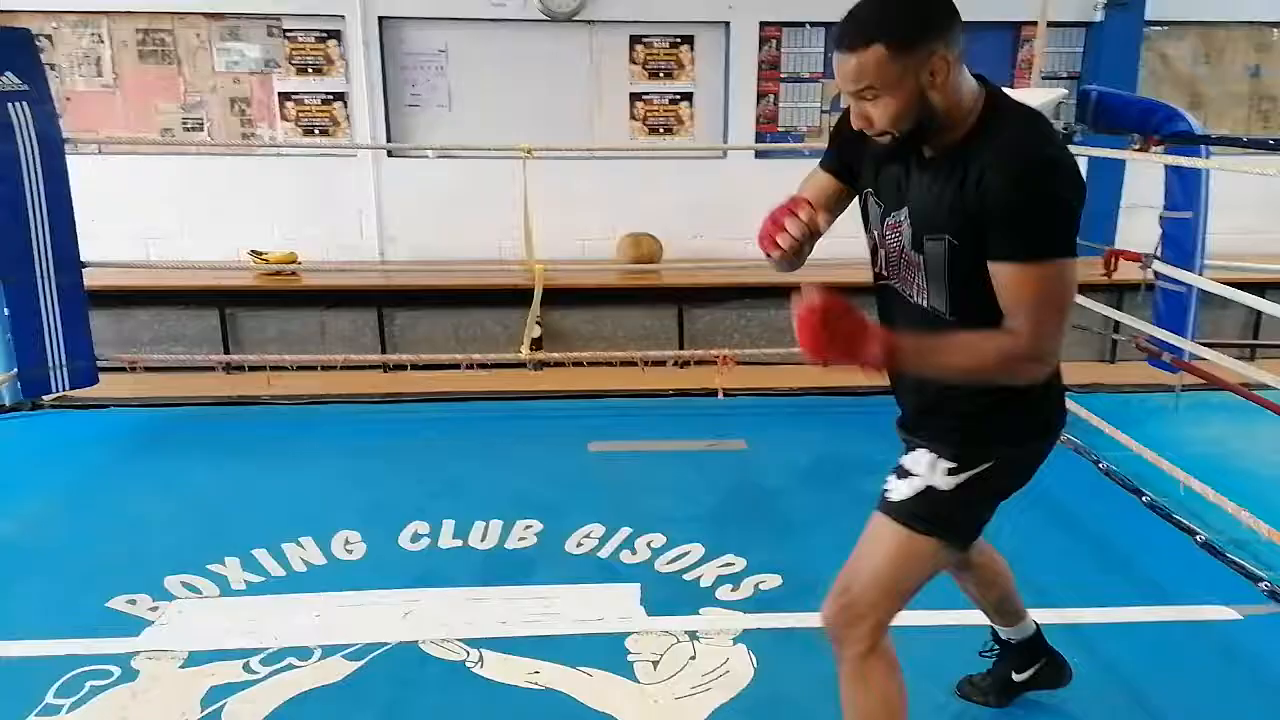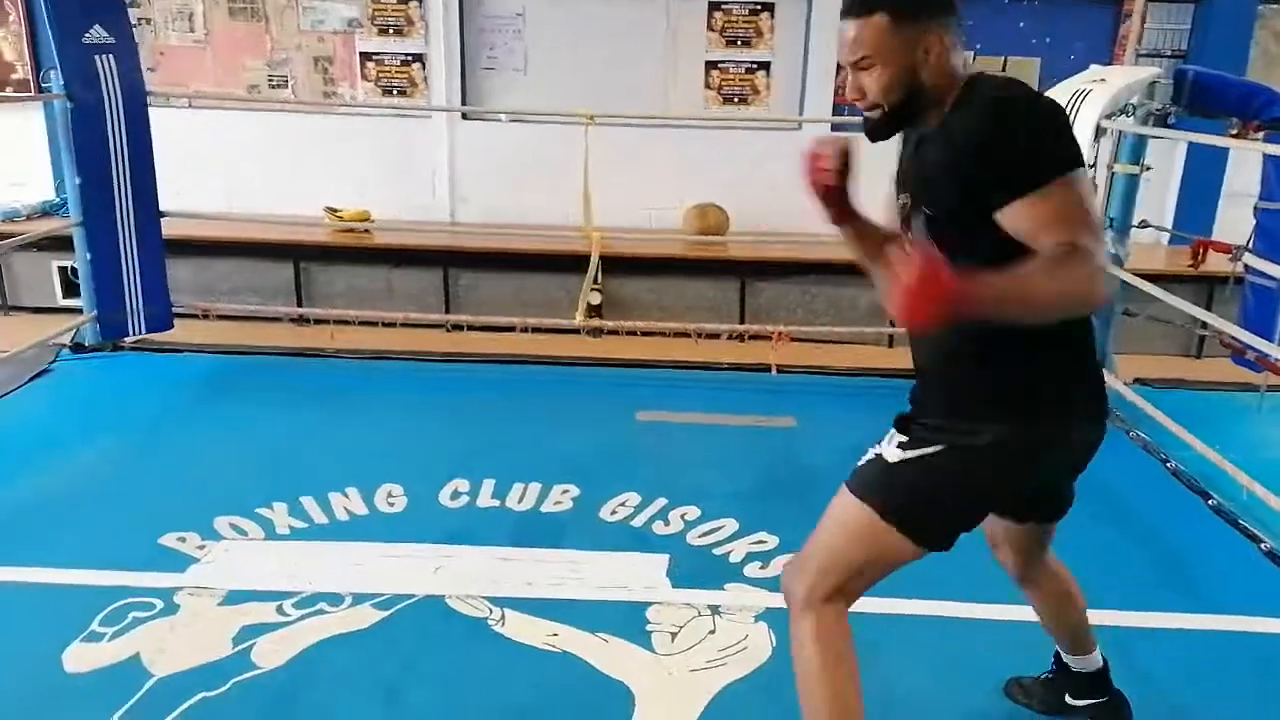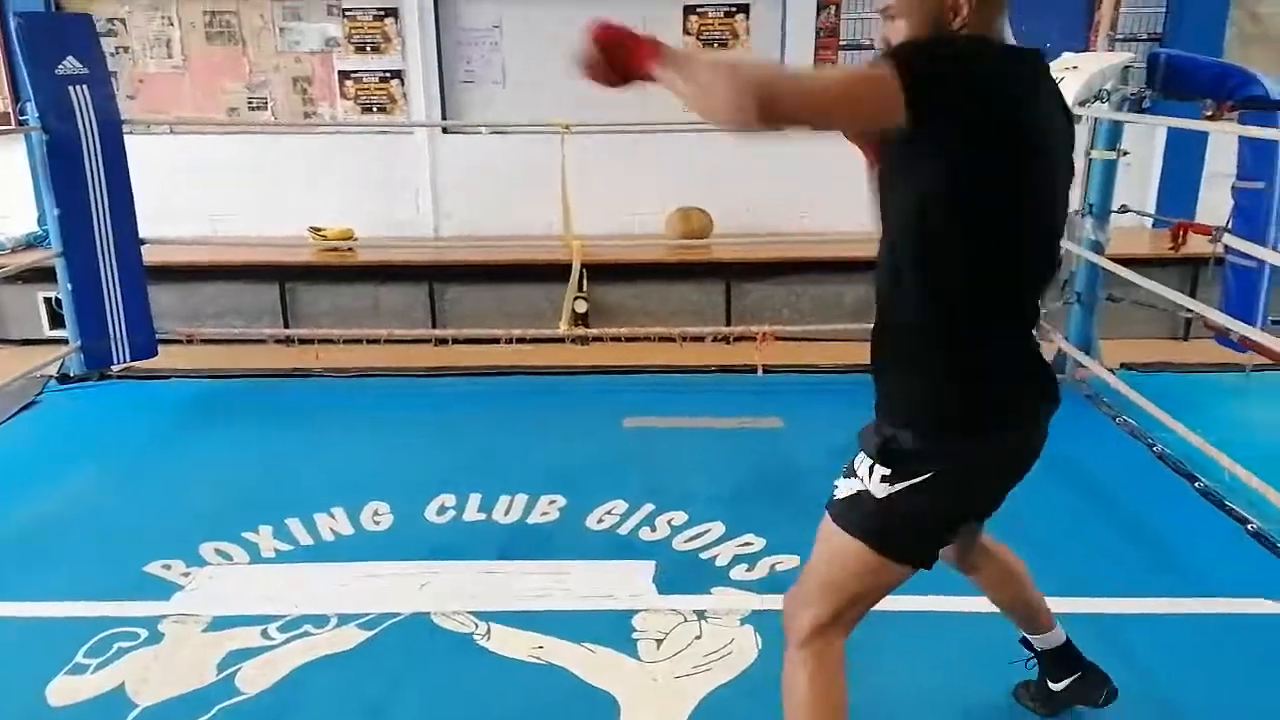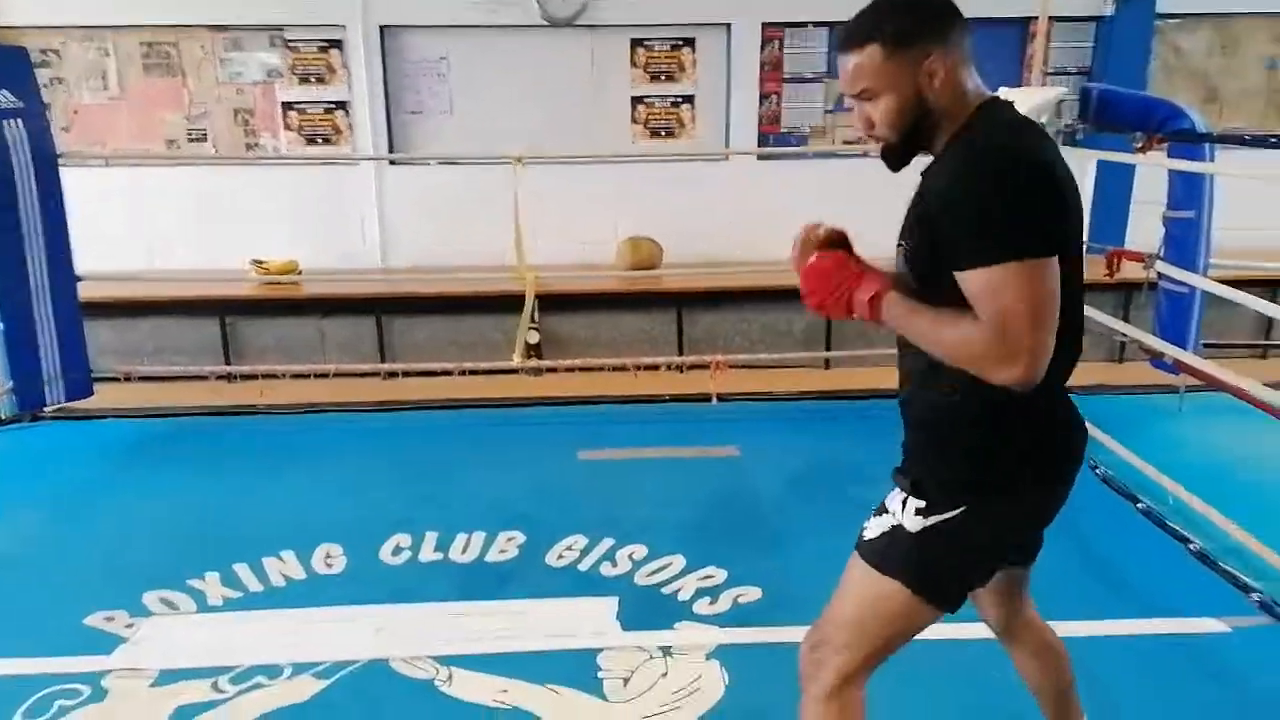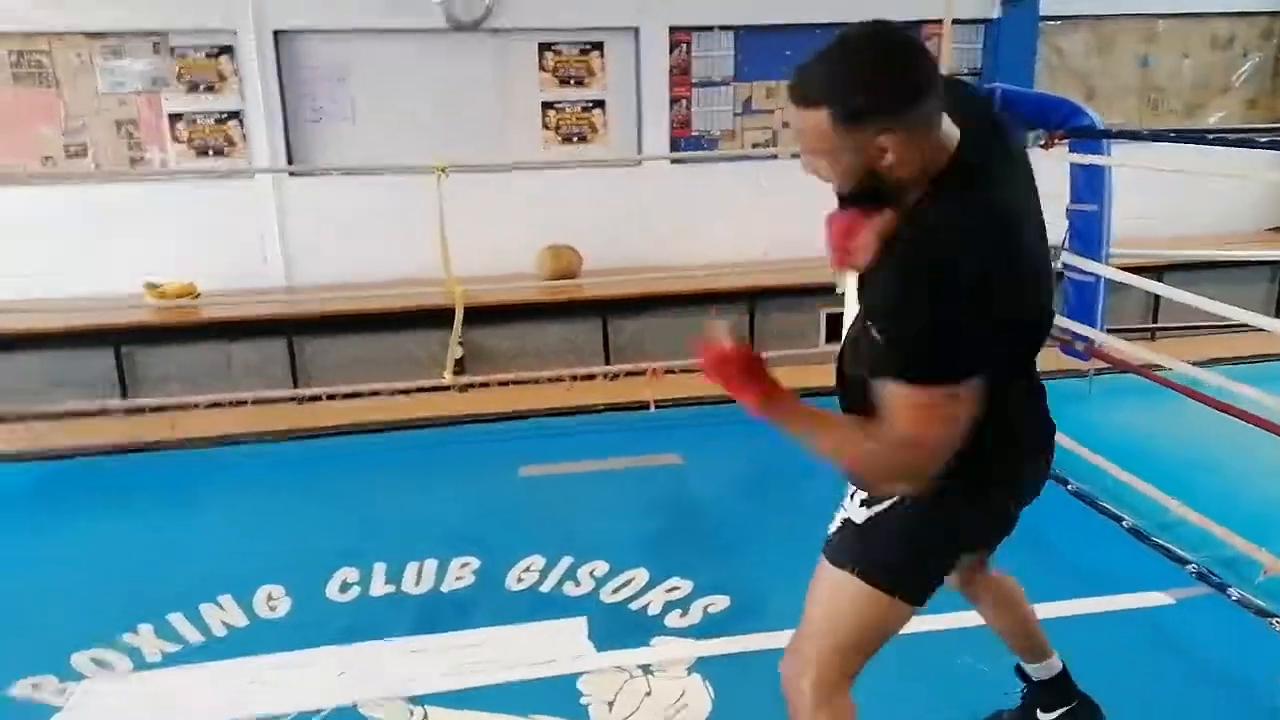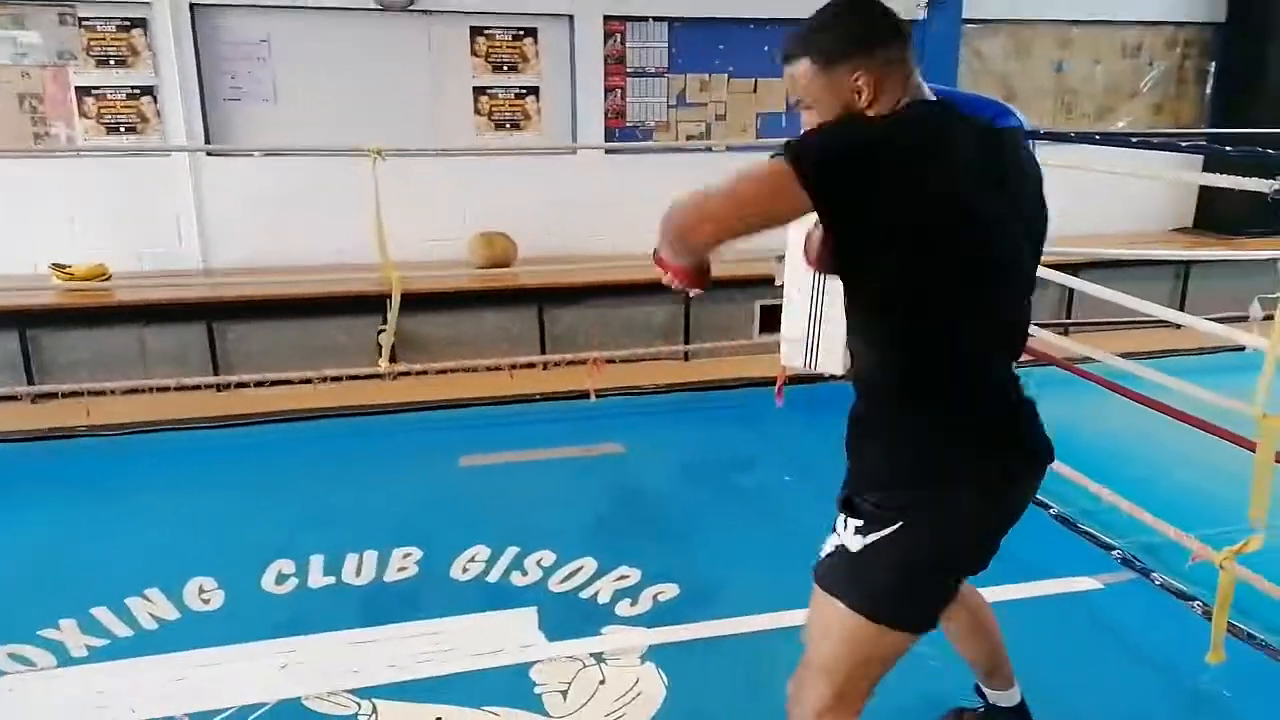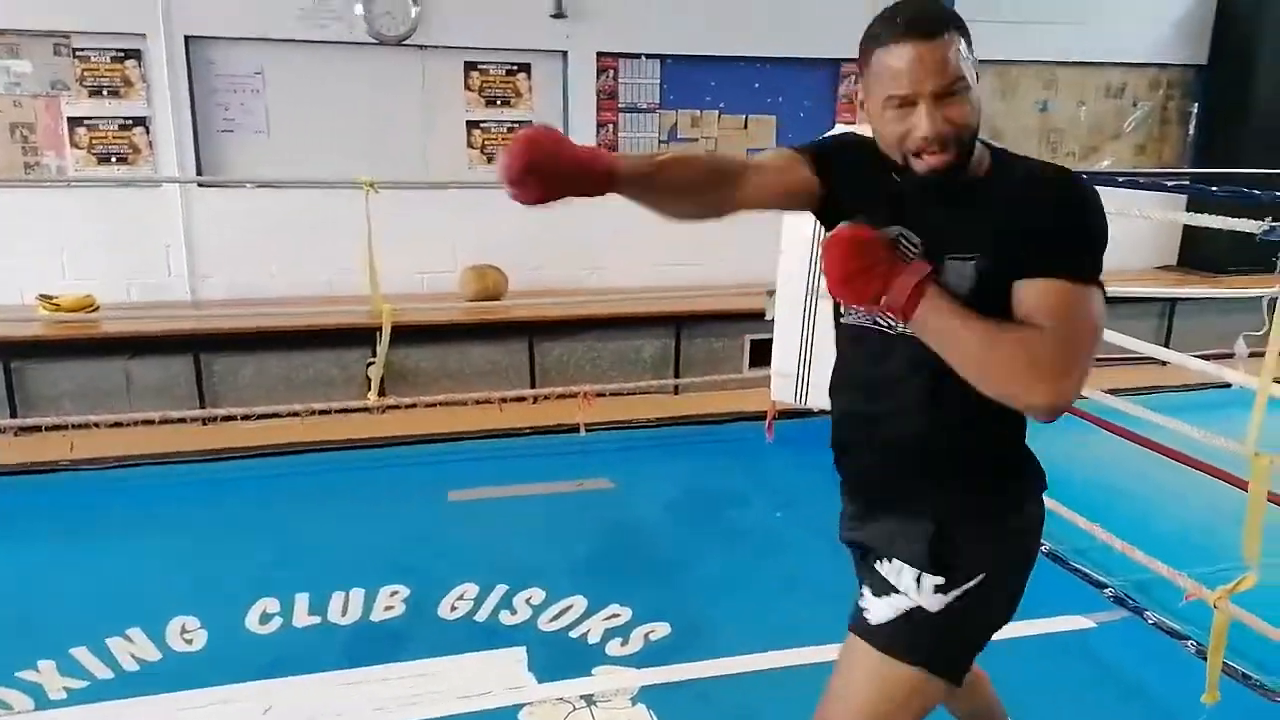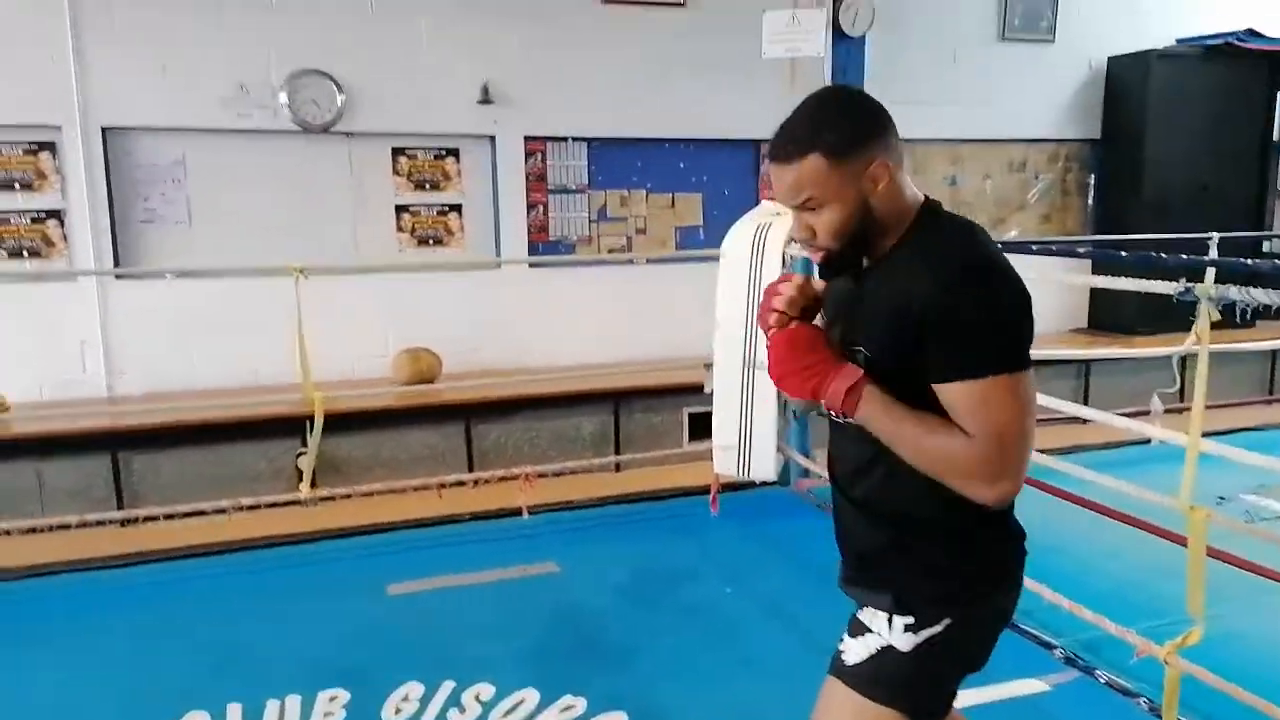
dt=0.5s
person 1, frame 1
left shoulder: (1025, 166)
right shoulder: (874, 130)
left elbow: (1031, 352)
right elbow: (790, 245)
left wrist: (875, 344)
right wrist: (788, 229)
left hip: (988, 425)
right hip: (939, 409)
left knee: (852, 619)
right knee: (950, 543)
right ankle: (1029, 655)
person 1, frame 2
left shoulder: (1000, 119)
right shoulder: (917, 139)
left elbow: (1082, 273)
right elbow: (901, 273)
left wrist: (962, 292)
right wrist: (840, 206)
left hip: (979, 417)
right hip: (1061, 406)
left knee: (811, 591)
right knee: (1024, 551)
person 1, frame 3
left shoulder: (971, 75)
right shoulder: (1016, 87)
left elbow: (770, 102)
left hip: (946, 425)
right hip: (995, 400)
left knee: (811, 624)
right knee: (961, 542)
person 1, frame 4
left shoulder: (996, 168)
right shoulder: (969, 154)
left elbow: (1014, 354)
right elbow: (933, 292)
left wrist: (868, 295)
right wrist: (843, 264)
left hip: (976, 470)
right hip: (1017, 454)
right knee: (1005, 610)
person 1, frame 5
left shoulder: (934, 265)
right shoulder: (964, 110)
left elbow: (903, 467)
left wrist: (760, 393)
right wrist: (860, 229)
left hip: (948, 488)
right hip: (1014, 452)
right knee: (968, 569)
person 1, frame 6
left shoulder: (864, 148)
right shoulder: (1004, 148)
left elbow: (694, 221)
left wrist: (680, 256)
left hip: (925, 476)
right hip: (996, 450)
right knee: (941, 584)
person 1, frame 7
left shoulder: (1051, 204)
right shoulder: (857, 166)
left elbow: (1046, 386)
right elbow: (728, 182)
left wrist: (902, 287)
right wrist: (593, 169)
left hip: (958, 528)
right hip: (883, 504)
right knee: (930, 655)
person 1, frame 8
left shoulder: (970, 285)
right shoulder: (856, 249)
left elbow: (992, 473)
left wrist: (843, 384)
right wrist: (786, 321)
left hip: (945, 588)
right hip: (889, 570)
